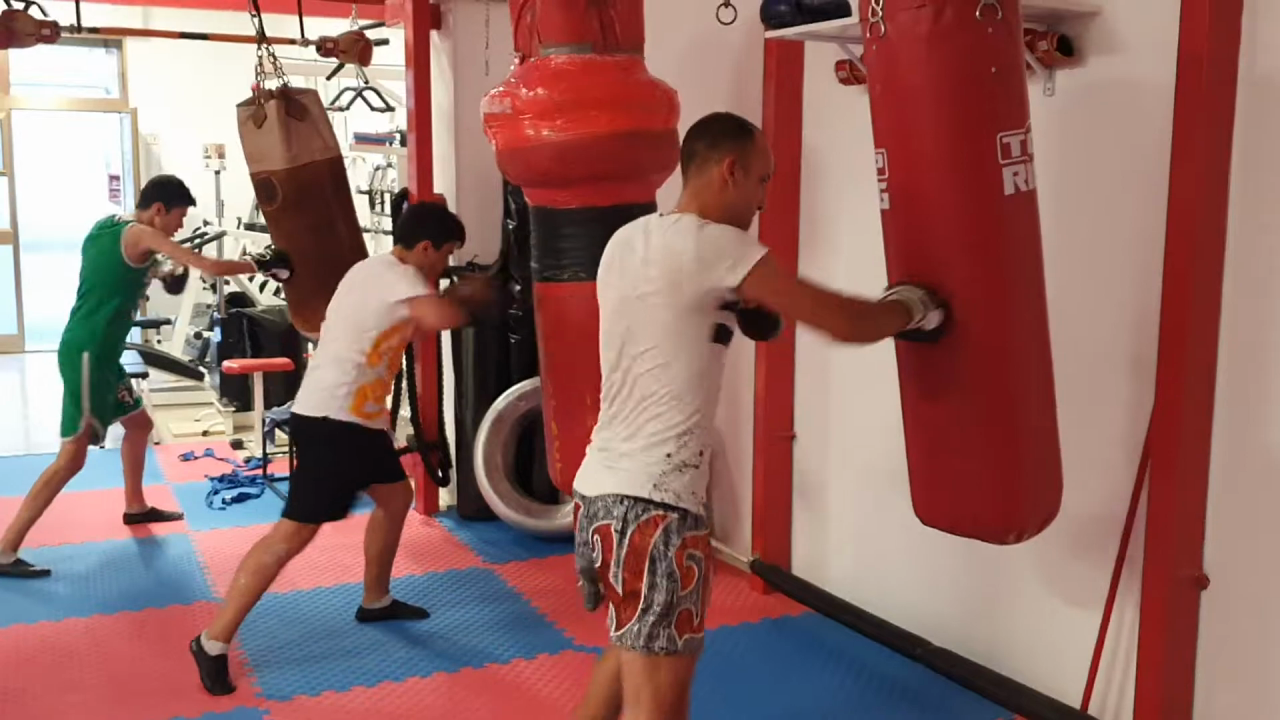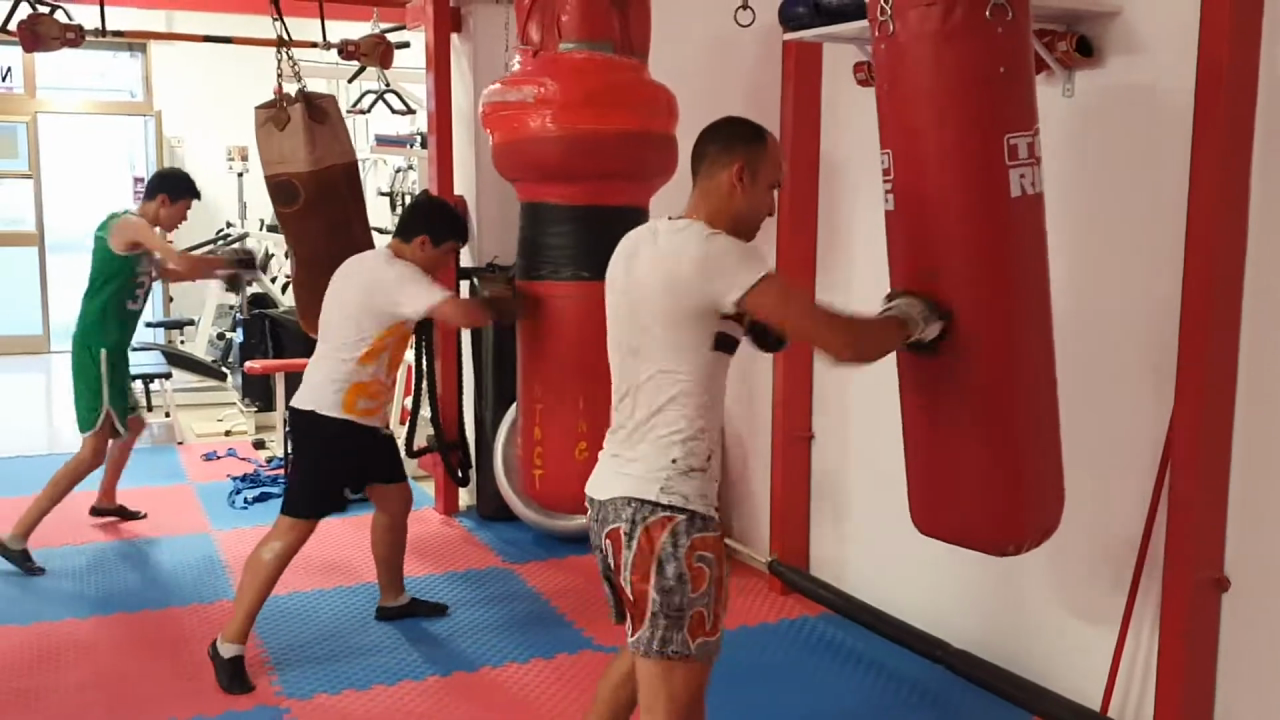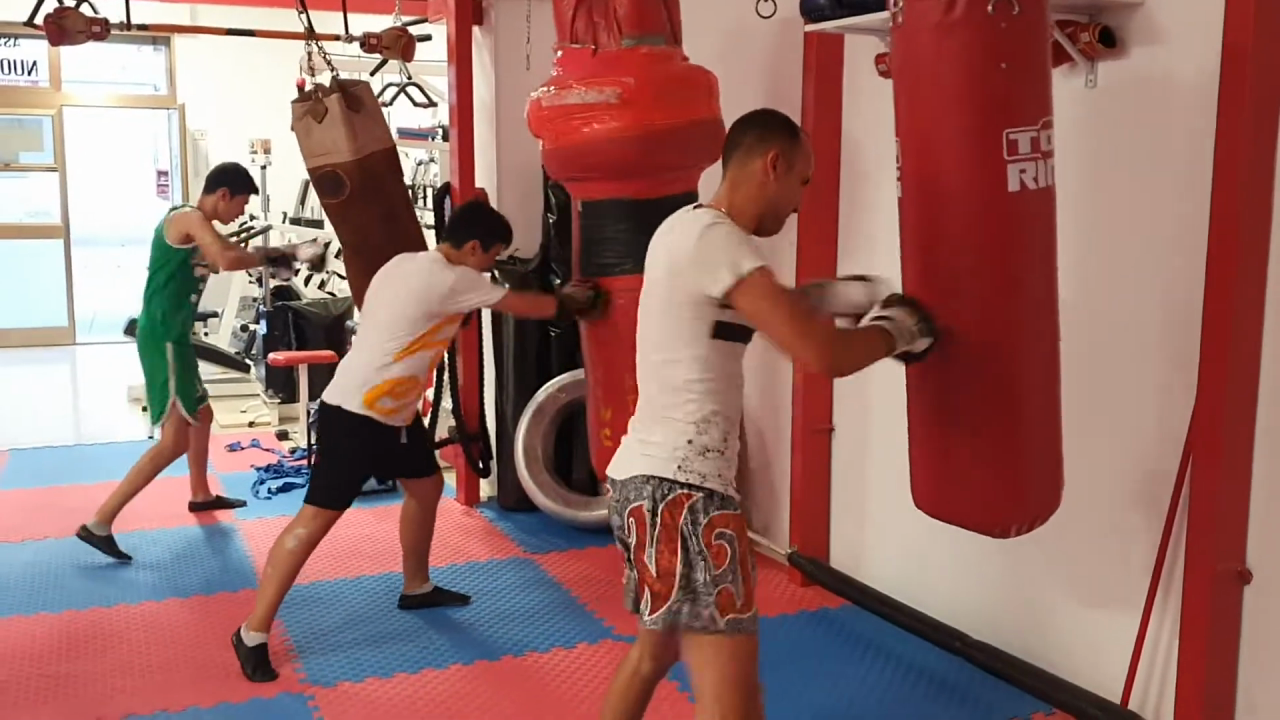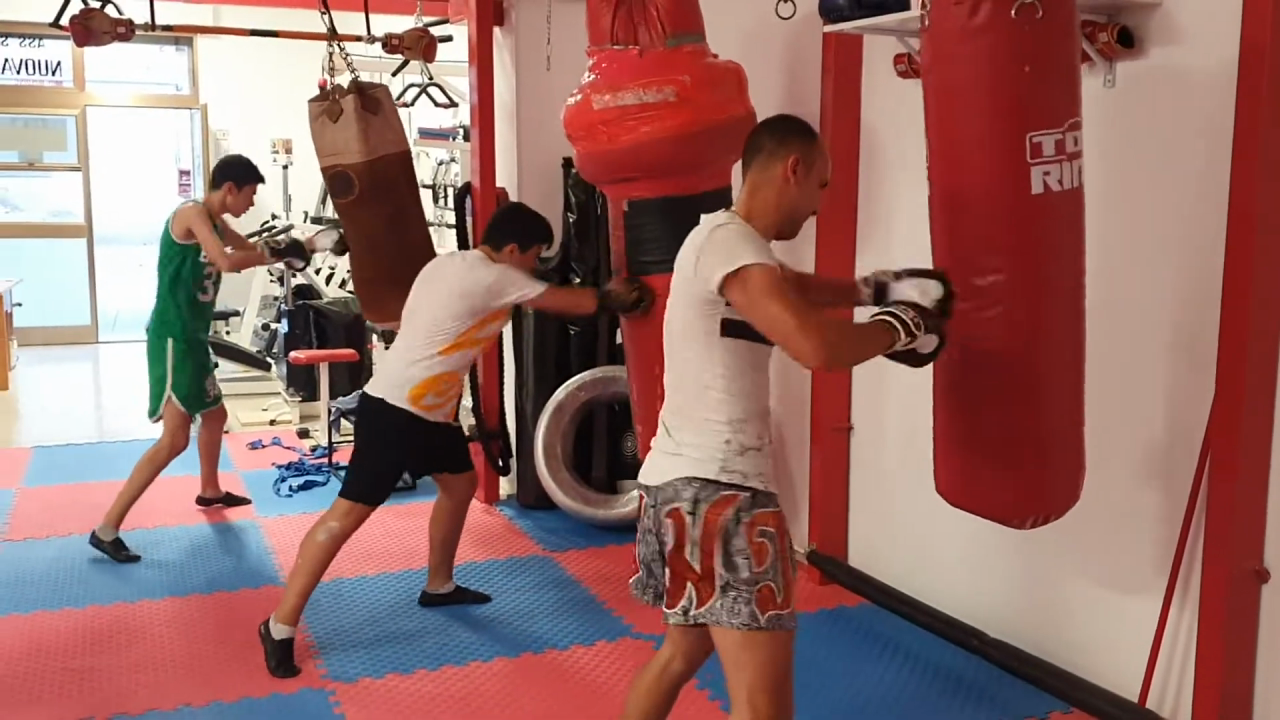
dt=0.7s
person 1, frame 1
left shoulder: (626, 240)
right shoulder: (709, 244)
right elbow: (841, 321)
left wrist: (734, 308)
right wrist: (914, 305)
left hip: (601, 486)
right hip: (653, 498)
left knee: (632, 655)
person 1, frame 2
left shoulder: (635, 246)
right shoulder: (709, 251)
right elbow: (841, 341)
right wrist: (917, 319)
left hip: (621, 489)
right hip: (663, 503)
left knee: (643, 657)
person 1, frame 3
left shoulder: (682, 229)
right shoulder: (719, 242)
left elbow: (780, 309)
right elbow: (822, 356)
right wrist: (898, 326)
left hip: (639, 474)
right hip: (681, 484)
left knee: (653, 649)
person 1, frame 4
left shoulder: (712, 236)
right shoulder: (732, 240)
left elbow: (798, 290)
right elbow: (816, 348)
left wrist: (886, 284)
right wrist: (904, 323)
left hip: (667, 478)
right hip: (715, 487)
left knee: (686, 648)
person 2, frame 1
left shoulder: (375, 269)
right shoulder: (397, 276)
right elbow: (439, 318)
left wrist: (457, 296)
right wrist: (468, 299)
left hip: (356, 417)
right hip: (331, 420)
left knee: (396, 497)
right knee: (294, 533)
left ankle: (375, 599)
right ankle: (213, 642)
person 2, frame 2
left shoulder: (370, 263)
right shoulder: (396, 275)
right elbow: (462, 315)
right wrist: (497, 304)
left hip: (364, 415)
right hip: (328, 417)
left knee: (395, 500)
right knee: (293, 529)
left ankle: (393, 599)
right ankle: (229, 645)
person 2, frame 3
left shoulder: (406, 264)
right shoulder: (451, 279)
right elbow: (524, 306)
right wrist: (572, 301)
left hip: (392, 410)
right hip: (356, 412)
left knee: (427, 488)
right knee: (316, 519)
left ankle: (416, 587)
right ankle: (253, 634)
person 2, frame 4
left shoulder: (447, 263)
right shoulder: (497, 276)
right elbow: (571, 303)
right wrist: (616, 297)
left hip: (429, 407)
right hip: (397, 409)
left knee: (459, 483)
right knee: (348, 514)
left ankle: (439, 586)
right ankle: (282, 625)
person 3, frame 1
left shoulder: (108, 227)
right shoulder: (141, 235)
right elbow: (209, 267)
left wrist: (160, 277)
right wrist: (261, 264)
left hip: (99, 350)
right hip: (88, 353)
left knee: (139, 424)
right knee: (72, 456)
left ankle: (136, 506)
person 3, frame 2
left shoulder: (142, 230)
right shoulder: (133, 226)
left elbow: (167, 273)
right elbow: (186, 263)
left wrist: (195, 267)
right wrist: (231, 262)
left hip: (109, 344)
right hip: (98, 347)
left knee: (129, 426)
right knee: (94, 451)
left ankle: (105, 500)
person 3, frame 3
left shoulder: (196, 221)
right shoulder: (188, 218)
left elbow: (231, 254)
right elbow: (227, 261)
left wrist: (268, 254)
right wrist: (267, 256)
left hip: (176, 337)
right hip: (163, 339)
left knee: (201, 417)
right knee: (175, 440)
left ankle: (201, 494)
right ankle: (98, 523)
person 3, frame 4
left shoulder: (211, 220)
right shoulder: (192, 214)
left elbow: (247, 255)
right elbow: (223, 260)
left wrist: (296, 246)
right wrist: (277, 251)
left hip: (192, 337)
right hip: (173, 338)
left knee: (214, 416)
right knee: (175, 438)
left ankle: (210, 490)
right ankle: (106, 530)
